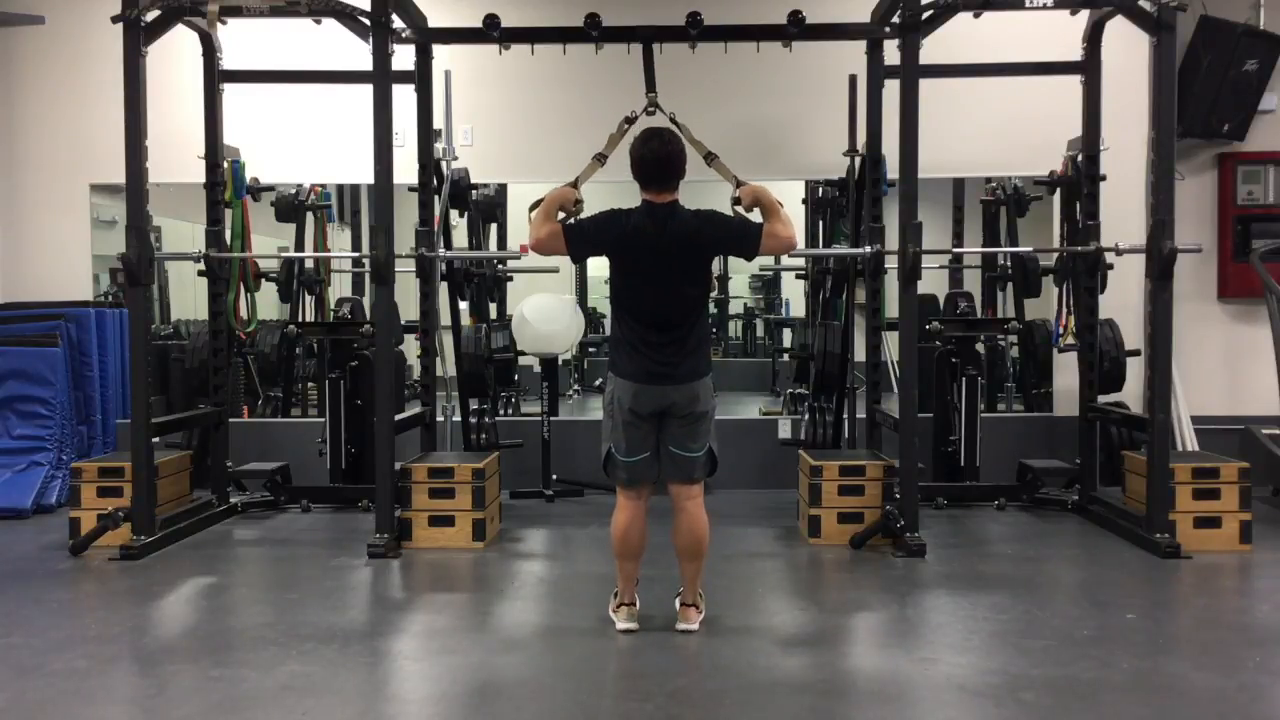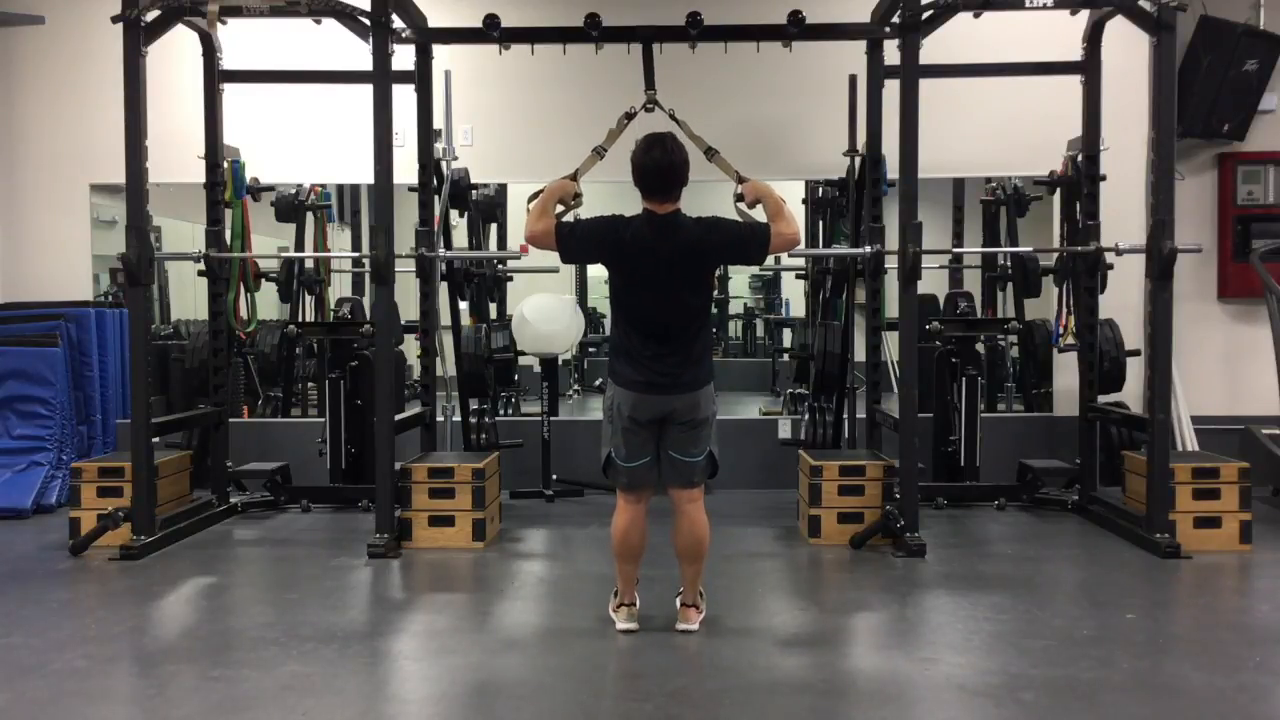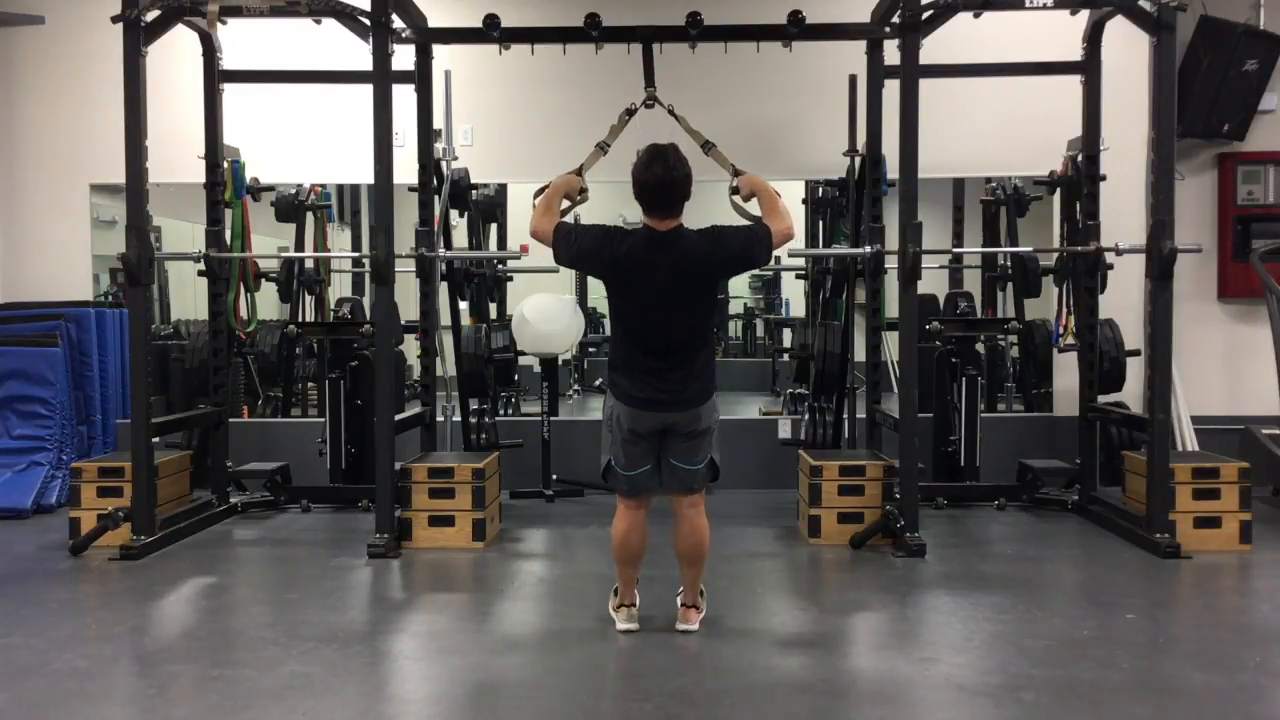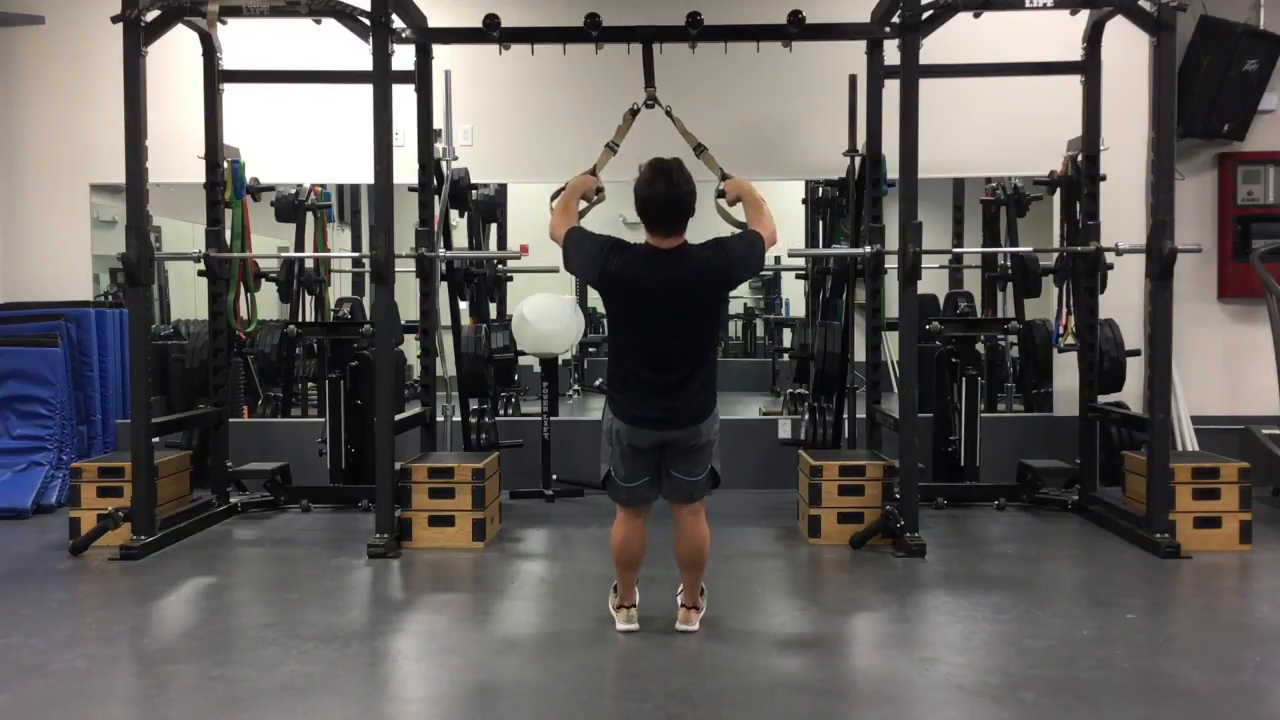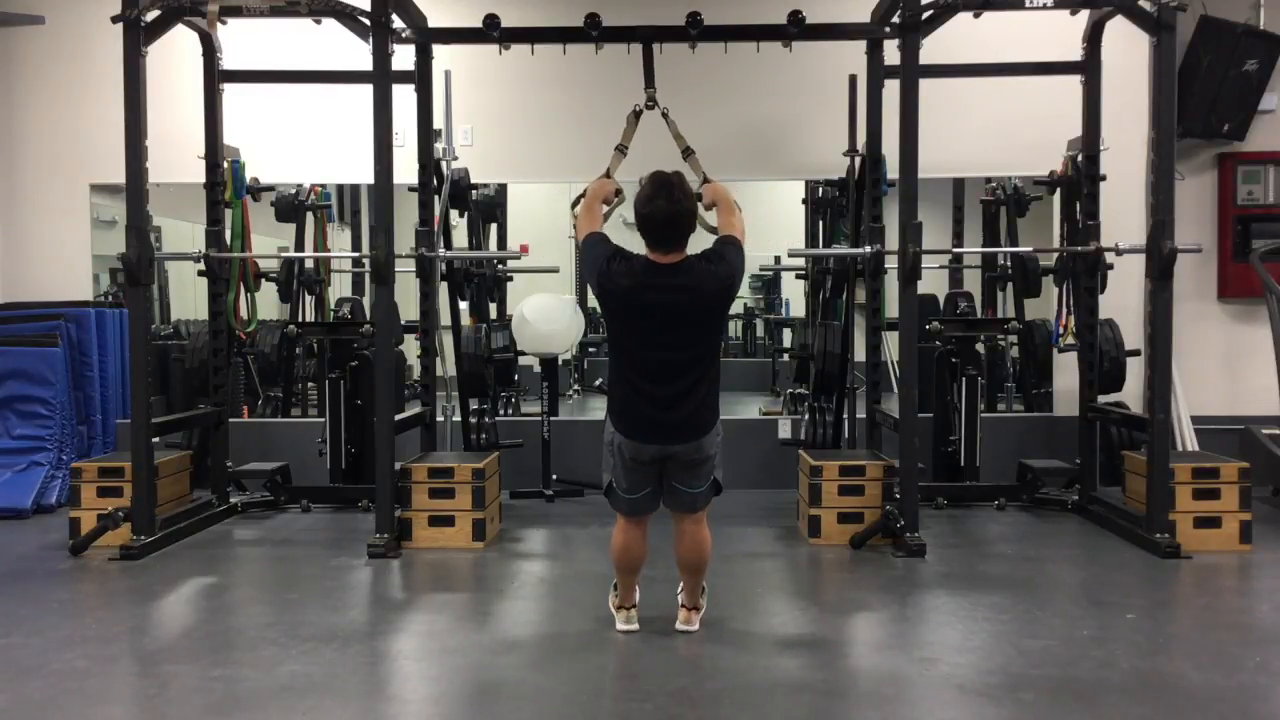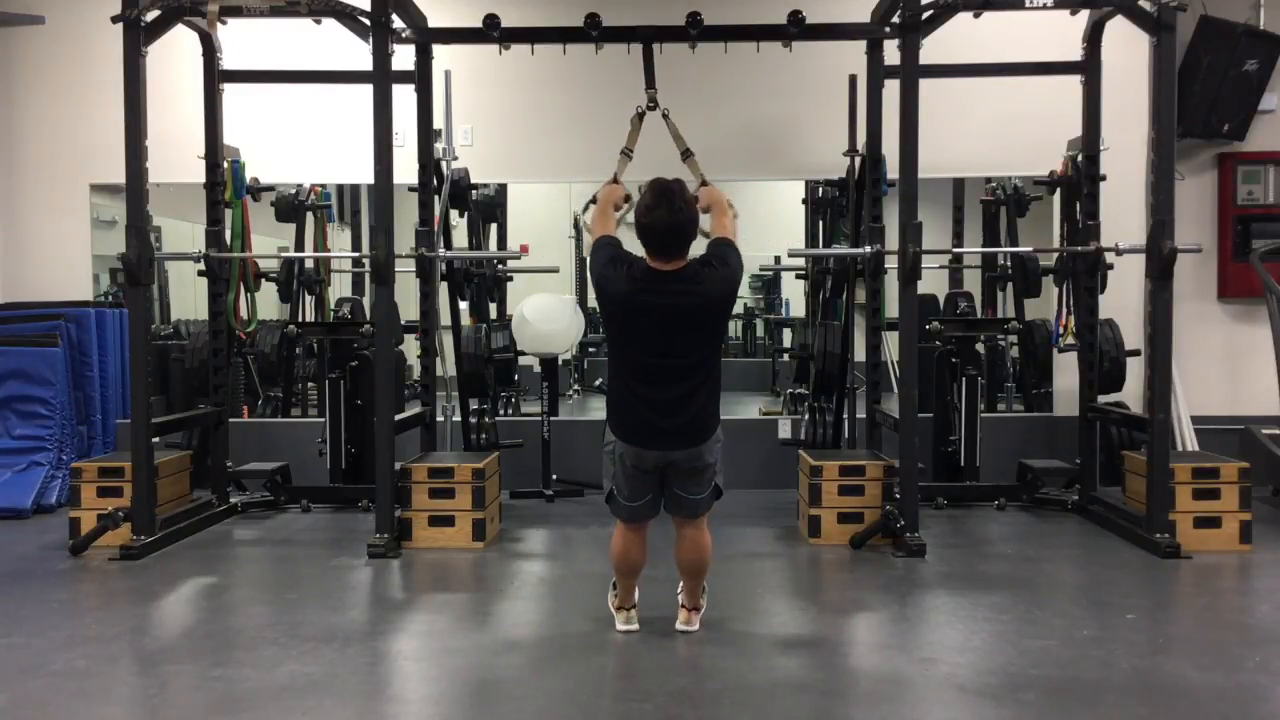
dt=0.3s
person 1, frame 1
left shoulder: (616, 227)
right shoulder: (706, 227)
left elbow: (540, 239)
right elbow: (784, 238)
left wrist: (556, 199)
right wrist: (763, 197)
left hip: (631, 382)
right hip: (690, 383)
left knee: (630, 495)
right knee: (688, 495)
left ankle: (625, 602)
right ankle: (690, 603)
person 1, frame 2
left shoulder: (615, 235)
right shoulder: (709, 236)
left elbow: (536, 231)
right elbow: (788, 234)
left wrist: (555, 190)
right wrist: (764, 192)
left hip: (630, 389)
right hip: (691, 389)
left knee: (631, 500)
right knee: (689, 499)
left ankle: (625, 603)
right ankle: (690, 604)
person 1, frame 3
left shoulder: (612, 249)
right shoulder: (713, 249)
left elbow: (541, 225)
right elbow: (782, 227)
left wrist: (561, 186)
right wrist: (760, 187)
left hip: (631, 400)
right hip: (693, 401)
left knee: (631, 504)
right knee: (690, 504)
left ankle: (626, 602)
right ankle: (691, 604)
person 1, frame 4
left shoulder: (611, 265)
right shoulder: (717, 266)
left elbow: (560, 227)
right elbow: (766, 231)
left wrist: (577, 188)
right wrist: (746, 192)
left hip: (630, 416)
right hip: (694, 416)
left knee: (631, 511)
right knee: (690, 511)
left ankle: (625, 604)
right ankle: (691, 604)
person 1, frame 5
left shoulder: (613, 277)
right shoulder: (717, 278)
left elbow: (588, 226)
right elbow: (732, 226)
left wrist: (597, 193)
right wrist: (720, 196)
left hip: (631, 428)
right hip: (696, 428)
left knee: (631, 519)
right knee: (692, 519)
left ankle: (626, 604)
right ankle: (691, 606)
person 1, frame 6
left shoulder: (614, 281)
right shoulder: (717, 283)
left elbow: (603, 227)
right elbow: (723, 228)
left wrist: (610, 198)
right wrist: (714, 200)
left hip: (631, 435)
right hip: (696, 434)
left knee: (630, 523)
right knee: (692, 523)
left ankle: (624, 605)
right ankle: (691, 606)
